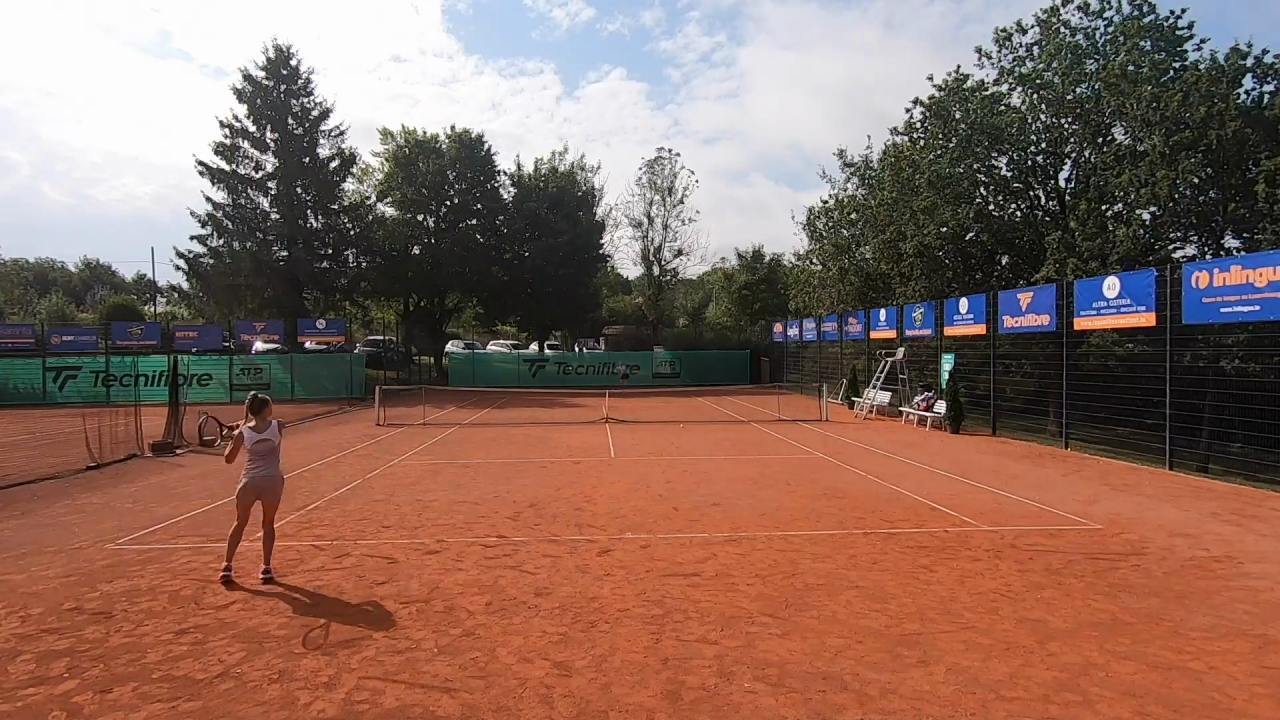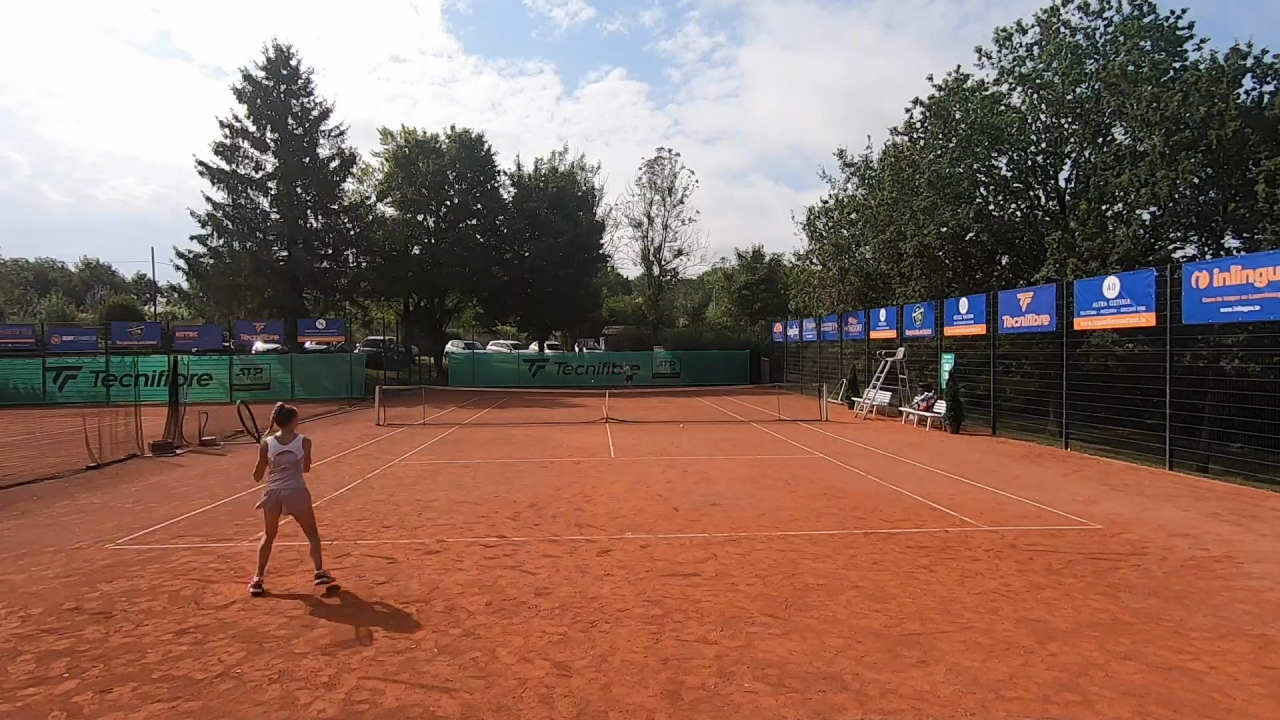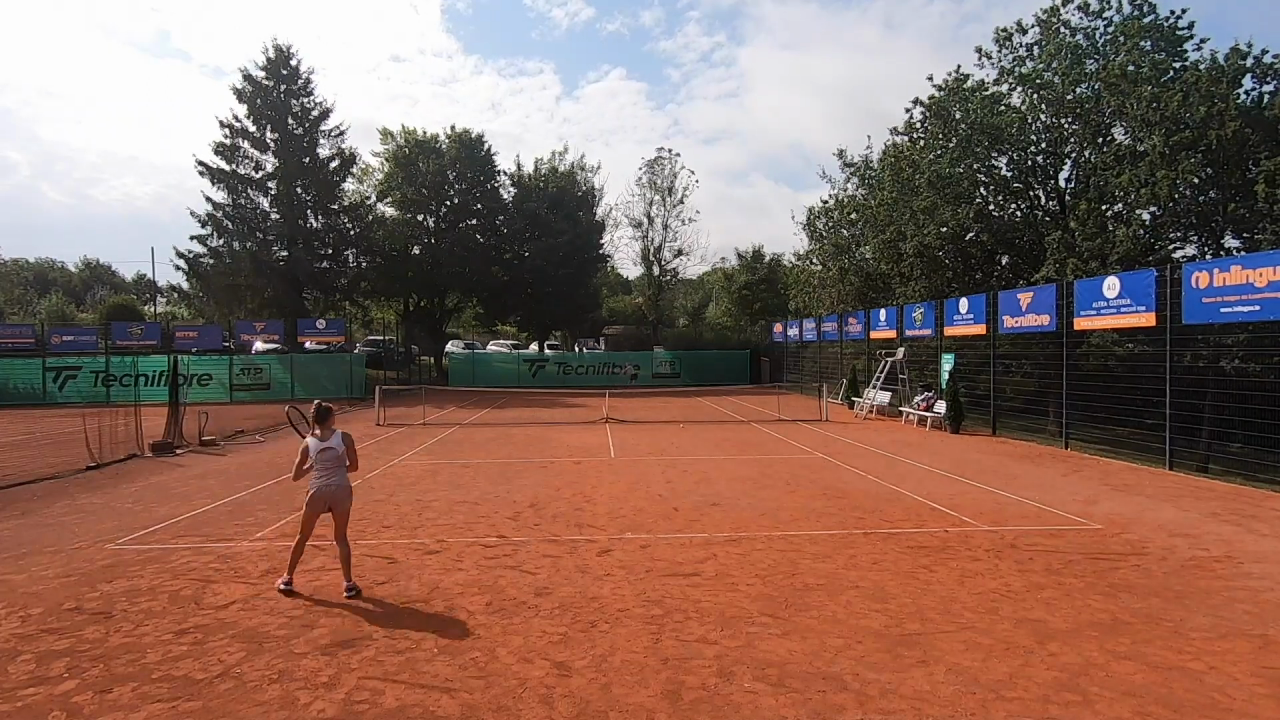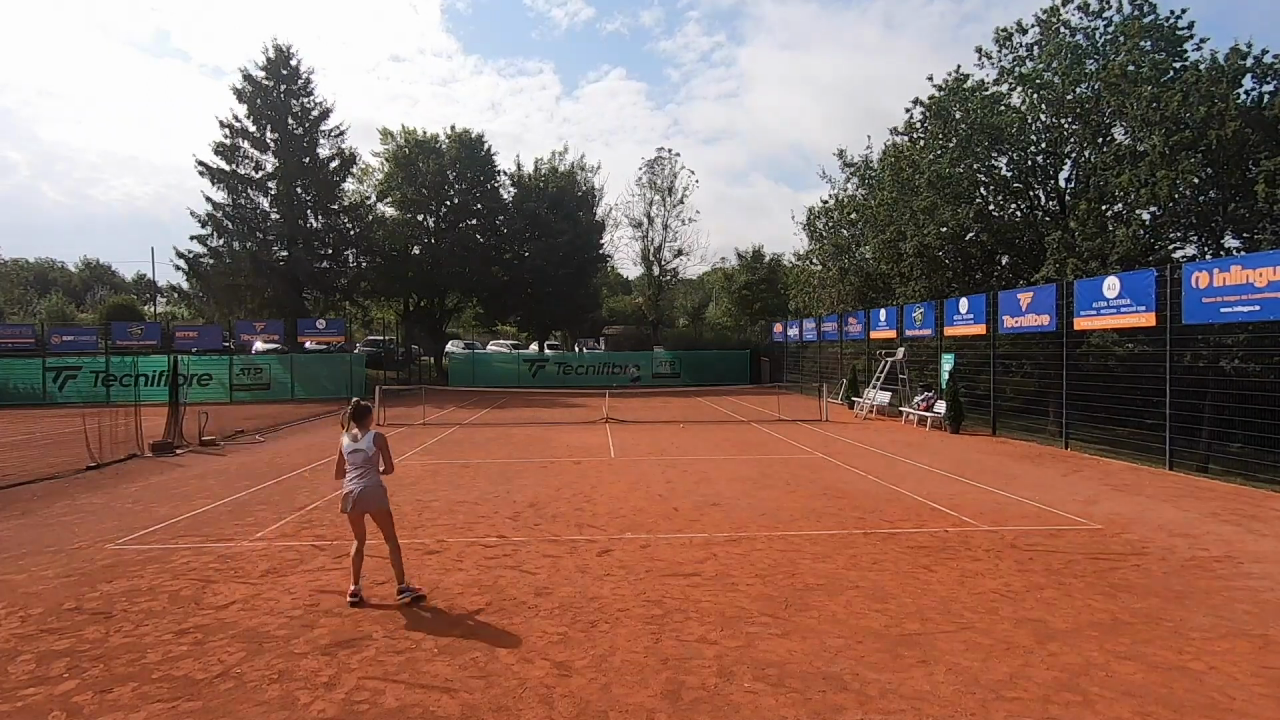
dt=0.2s
person 1, frame 1
left shoulder: (242, 433)
right shoulder: (277, 425)
left elbow: (228, 459)
left hip: (250, 482)
right hip: (272, 480)
left knee: (239, 524)
right knee: (268, 525)
left ankle: (227, 566)
right ankle: (266, 567)
person 1, frame 2
left shoulder: (266, 443)
right shoulder: (304, 442)
left elbow: (257, 477)
left hip: (273, 493)
right hip: (296, 492)
left knee: (268, 537)
right knee: (312, 533)
left ankle: (258, 580)
right ankle: (320, 572)
person 1, frame 3
left shoulder: (308, 443)
right shoulder: (344, 437)
left elbow: (295, 477)
right elbow: (354, 466)
left hip: (318, 491)
right hip: (341, 490)
left knee: (303, 537)
right knee: (340, 538)
left ankle: (288, 579)
right ankle: (349, 583)
person 1, frame 4
left shoulder: (344, 441)
right shoulder: (377, 437)
left elbow: (338, 474)
right elbow: (389, 469)
left hip: (350, 493)
right hip: (372, 491)
left knee: (359, 541)
right knee: (391, 540)
left ankle: (354, 589)
right ankle: (402, 587)
